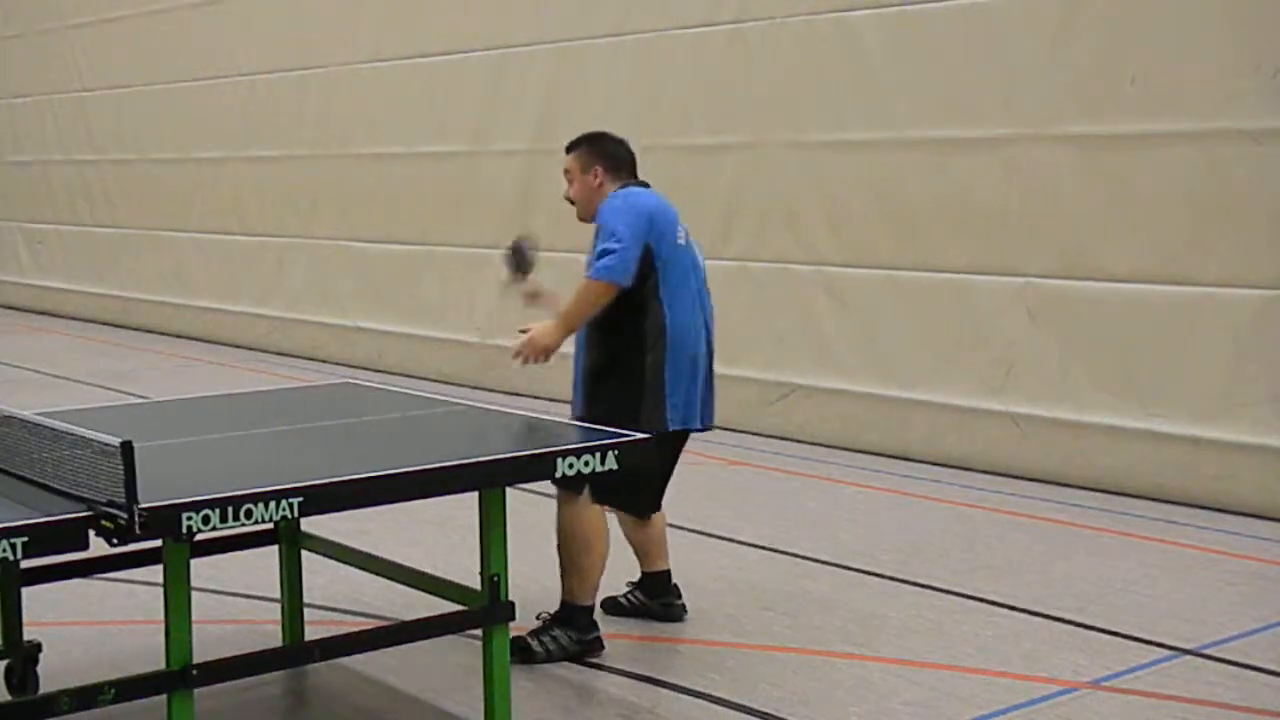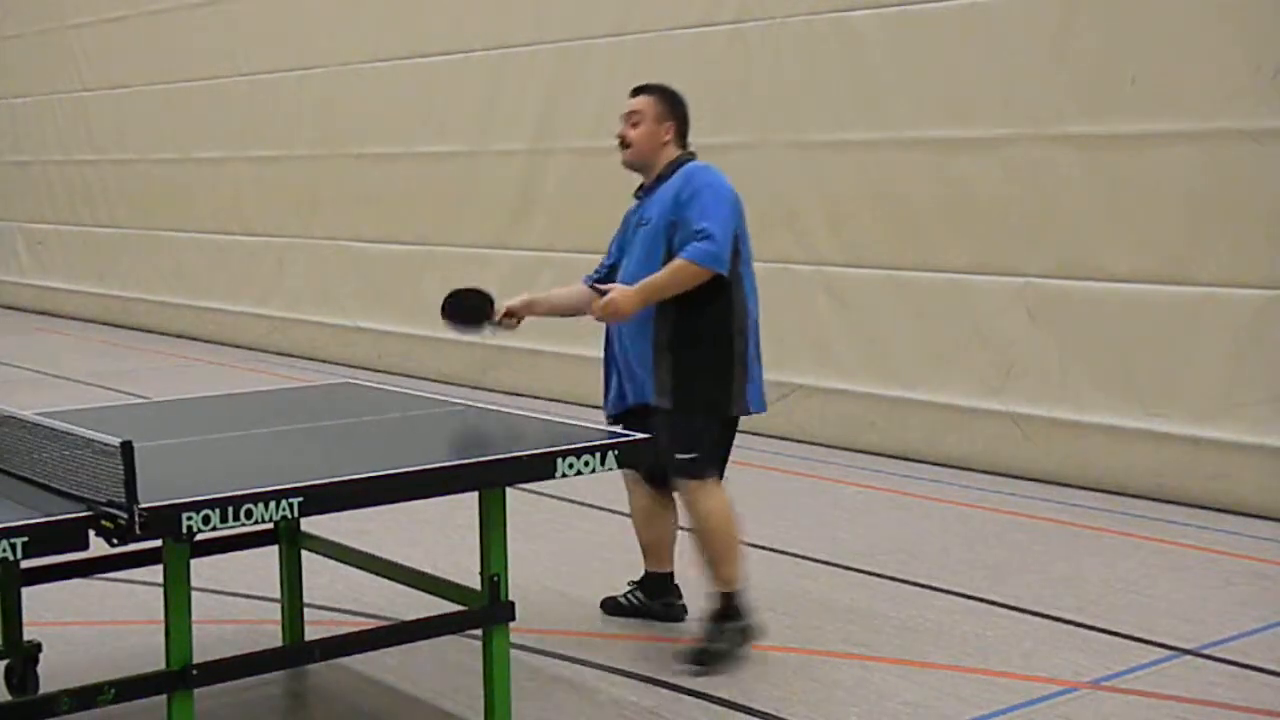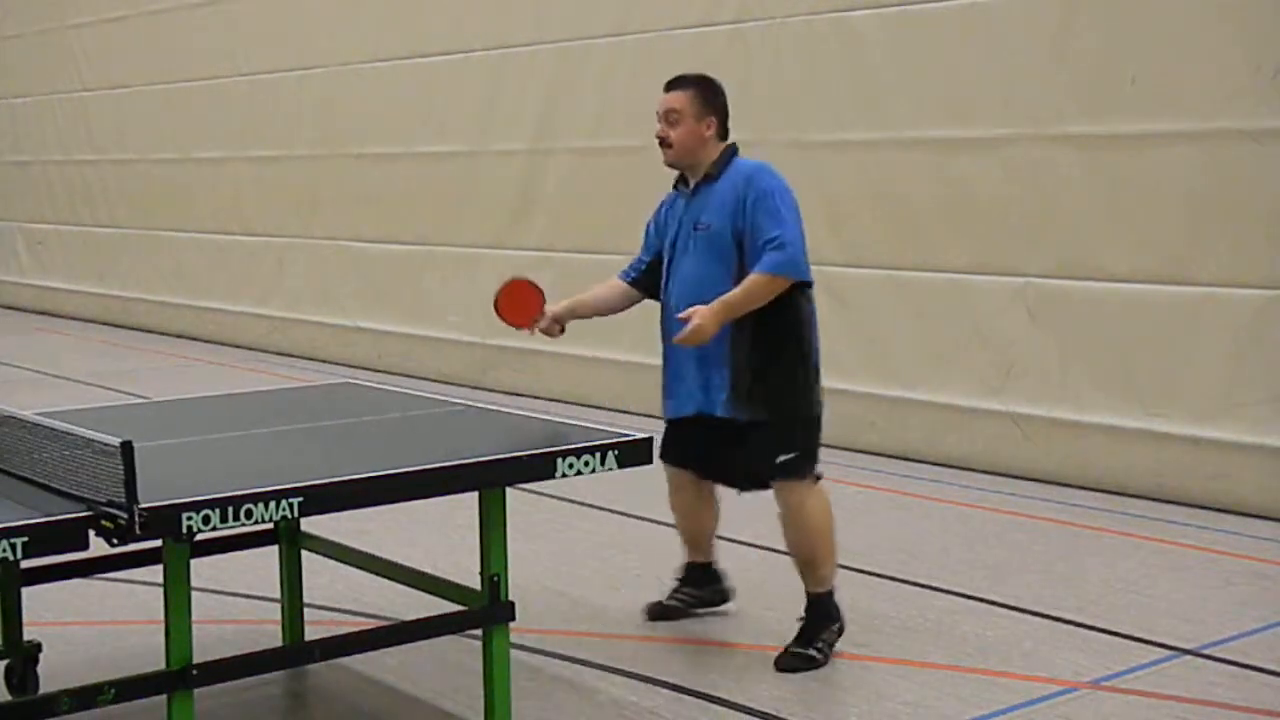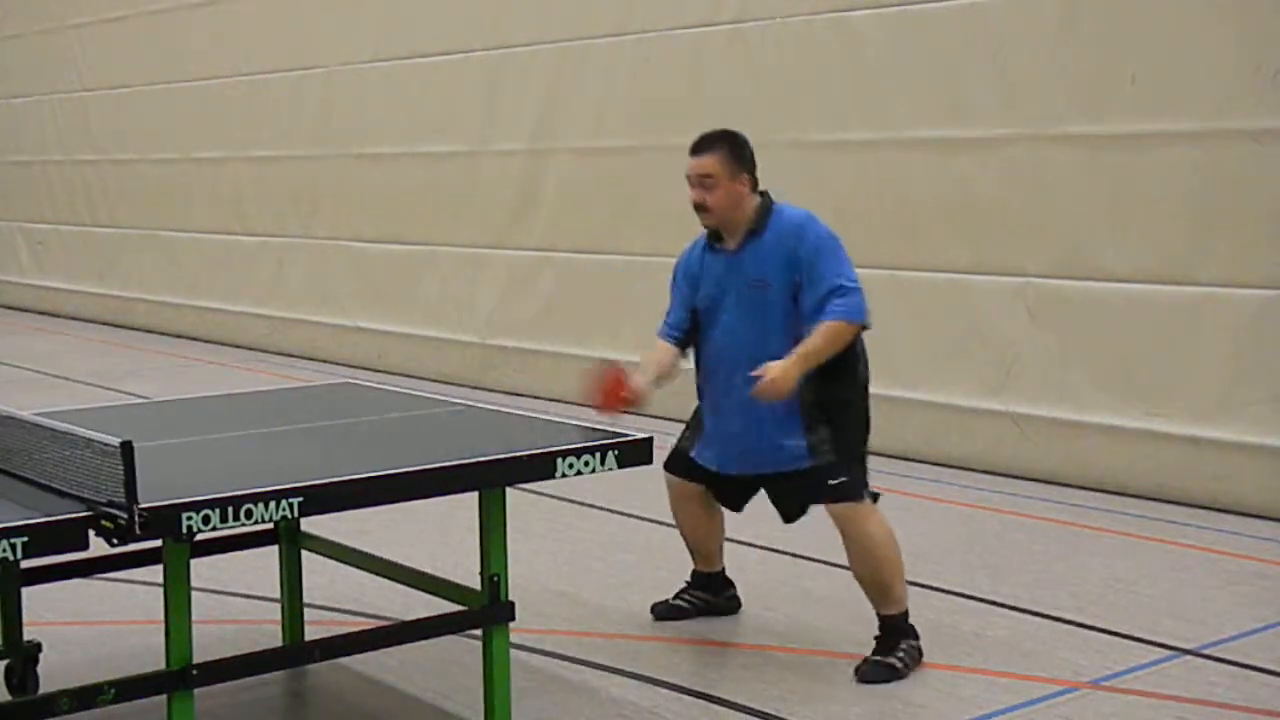
dt=0.4s
person 1, frame 1
left shoulder: (628, 207)
right shoulder: (650, 214)
left elbow: (613, 274)
left wrist: (558, 328)
right wrist: (555, 307)
left hip: (637, 385)
right hip: (659, 383)
left knee: (580, 490)
right knee: (628, 491)
left ankle: (576, 624)
right ankle: (659, 588)
person 1, frame 2
left shoulder: (700, 183)
right shoulder: (644, 203)
left elbow: (707, 256)
right elbow: (599, 288)
left wrist: (638, 295)
right wrist: (530, 305)
left hip: (698, 368)
right hip: (646, 373)
left knee: (695, 482)
right knee: (644, 475)
left ankle: (731, 612)
right ankle: (658, 587)
person 1, frame 3
left shoulder: (755, 183)
right shoulder: (672, 205)
left elbow: (784, 264)
right elbow: (636, 282)
left wrist: (718, 313)
right wrist: (566, 309)
left hip: (768, 367)
right hip: (697, 374)
left knee: (794, 483)
right knee: (685, 468)
left ankle: (823, 615)
right ankle: (703, 578)
person 1, frame 4
left shoulder: (801, 234)
right shoulder: (696, 259)
left elbow: (843, 312)
right elbow: (674, 331)
left wrist: (794, 365)
right wrist: (647, 376)
left hip: (815, 408)
right hip: (728, 411)
left knee: (852, 507)
right knee: (683, 478)
left ankle: (898, 633)
right ankle: (712, 585)
